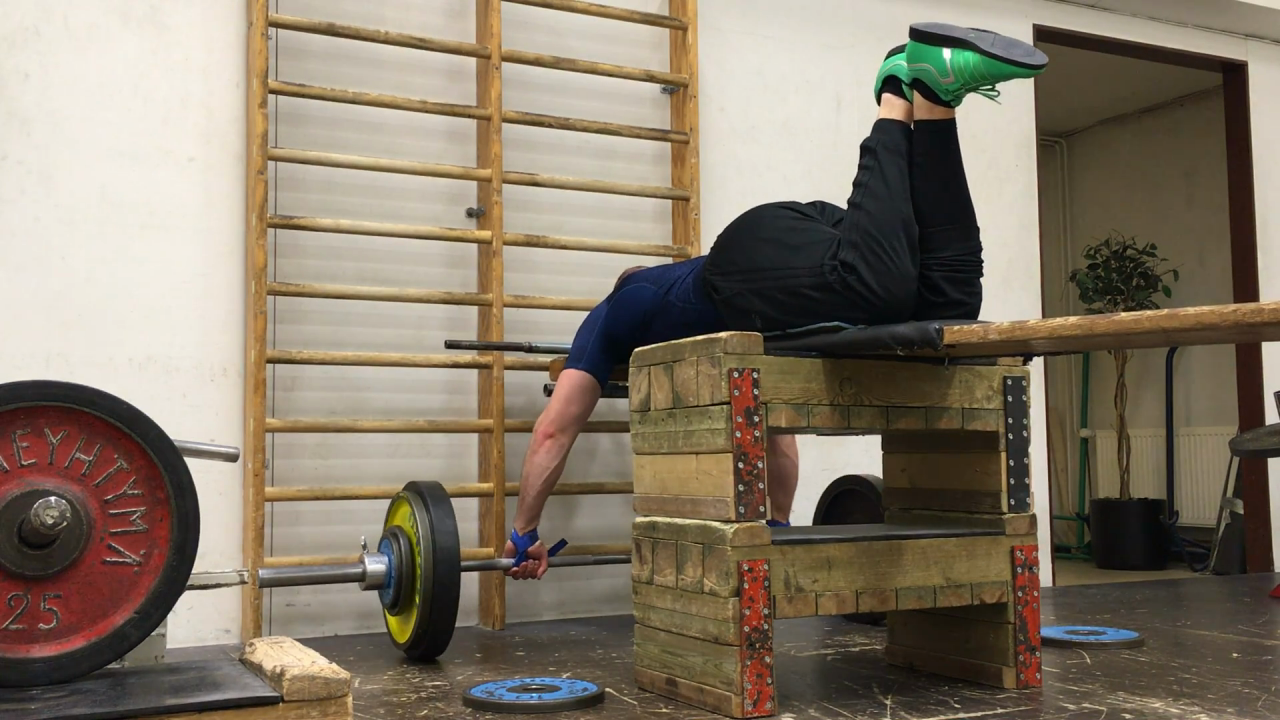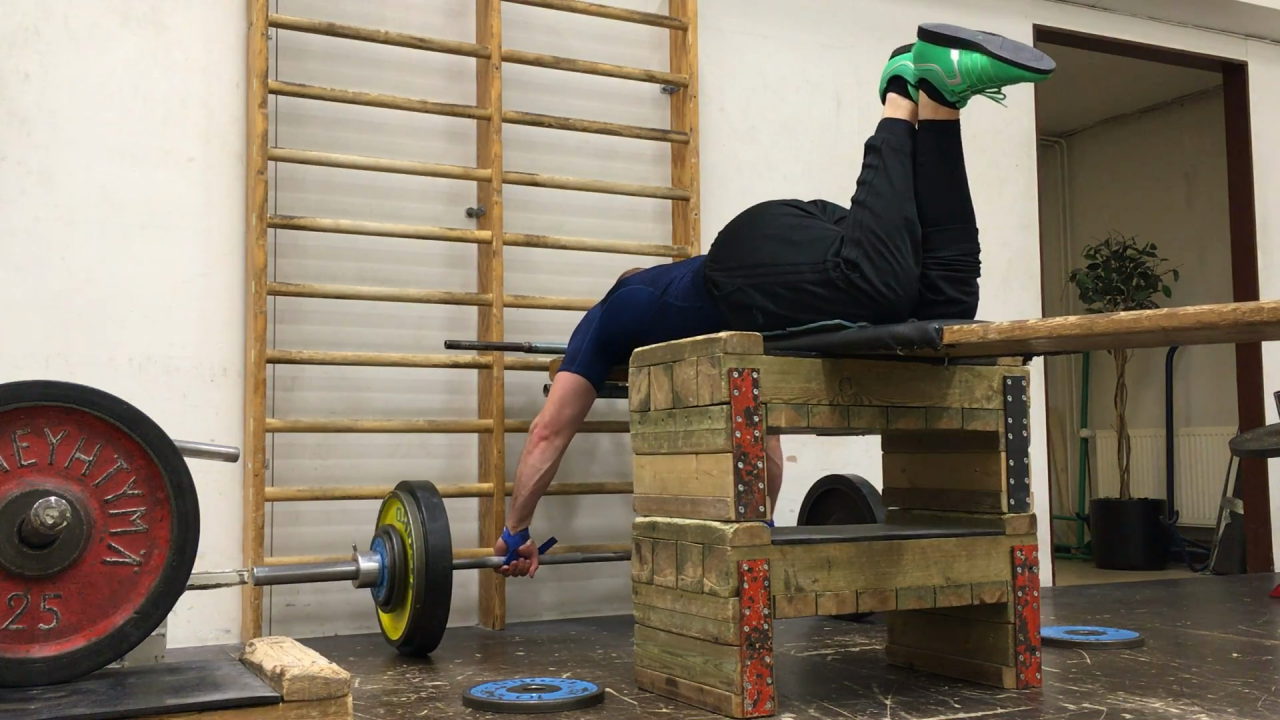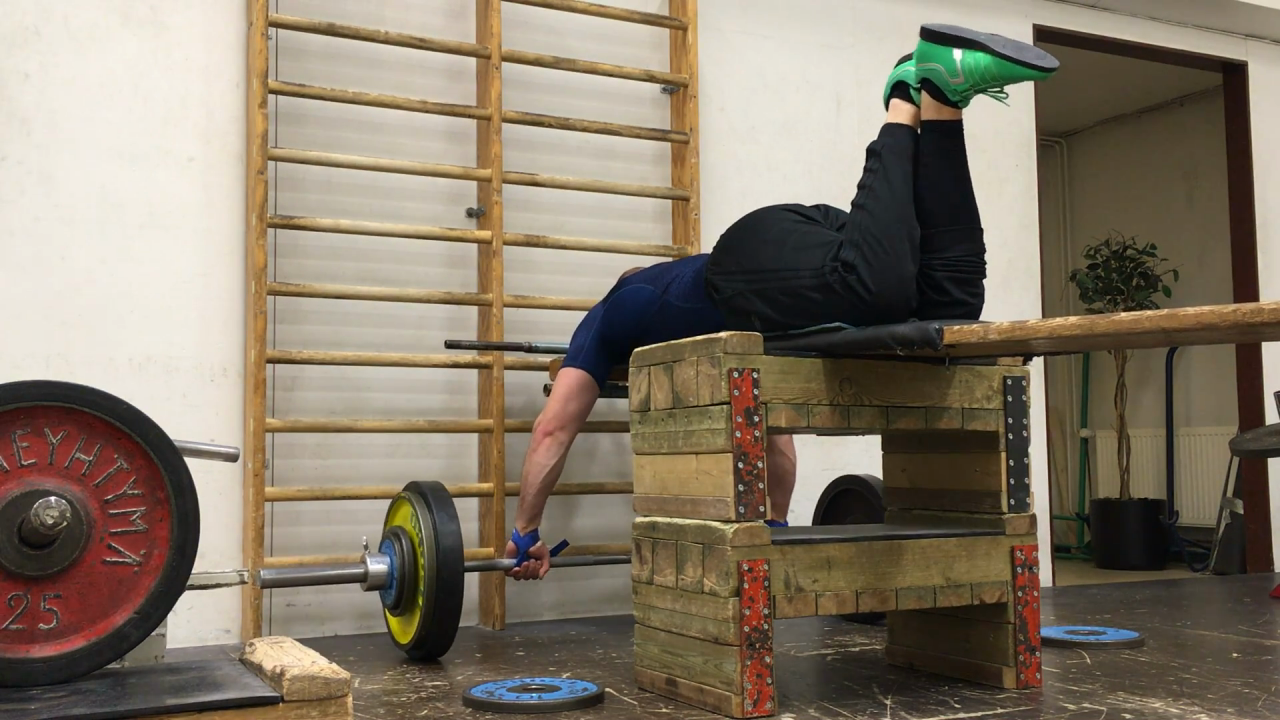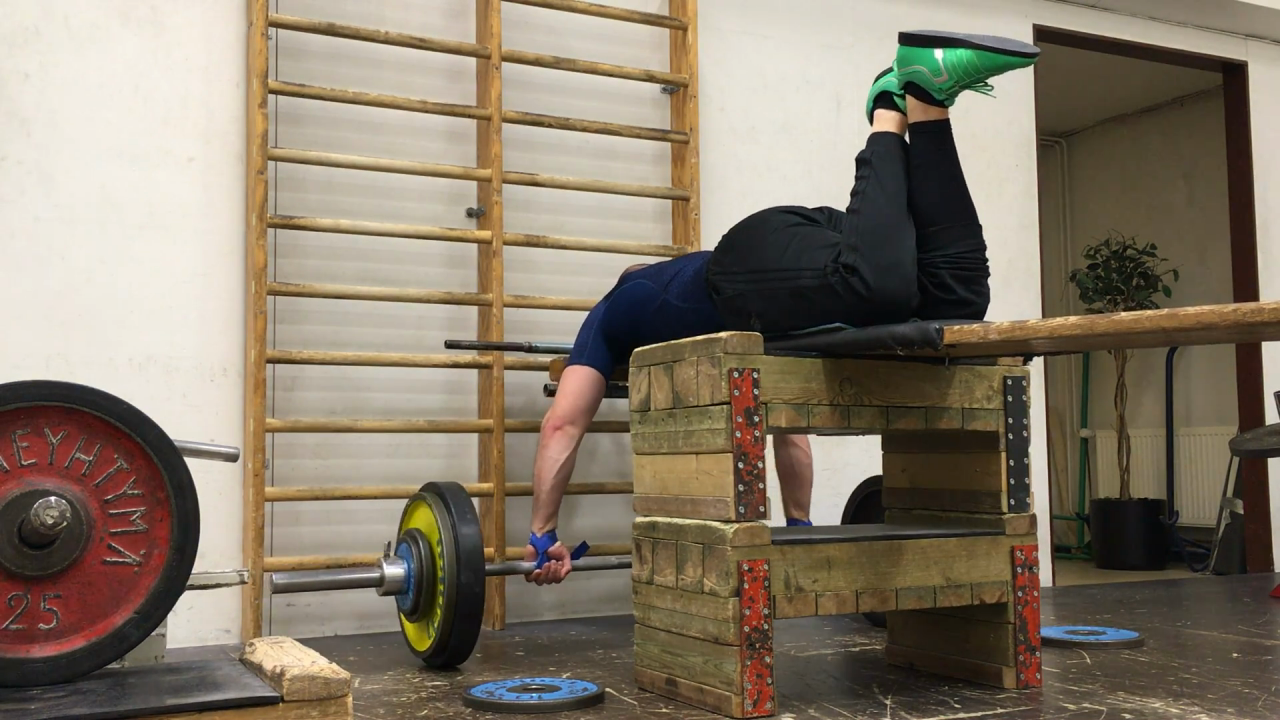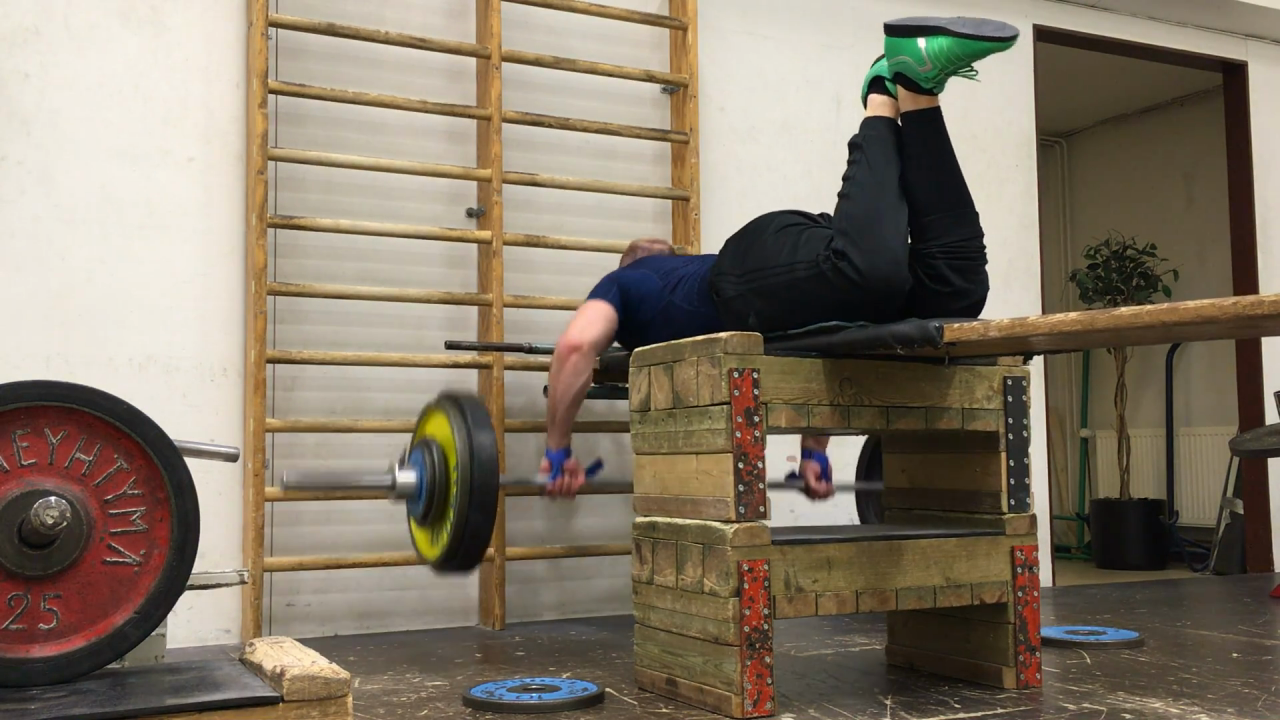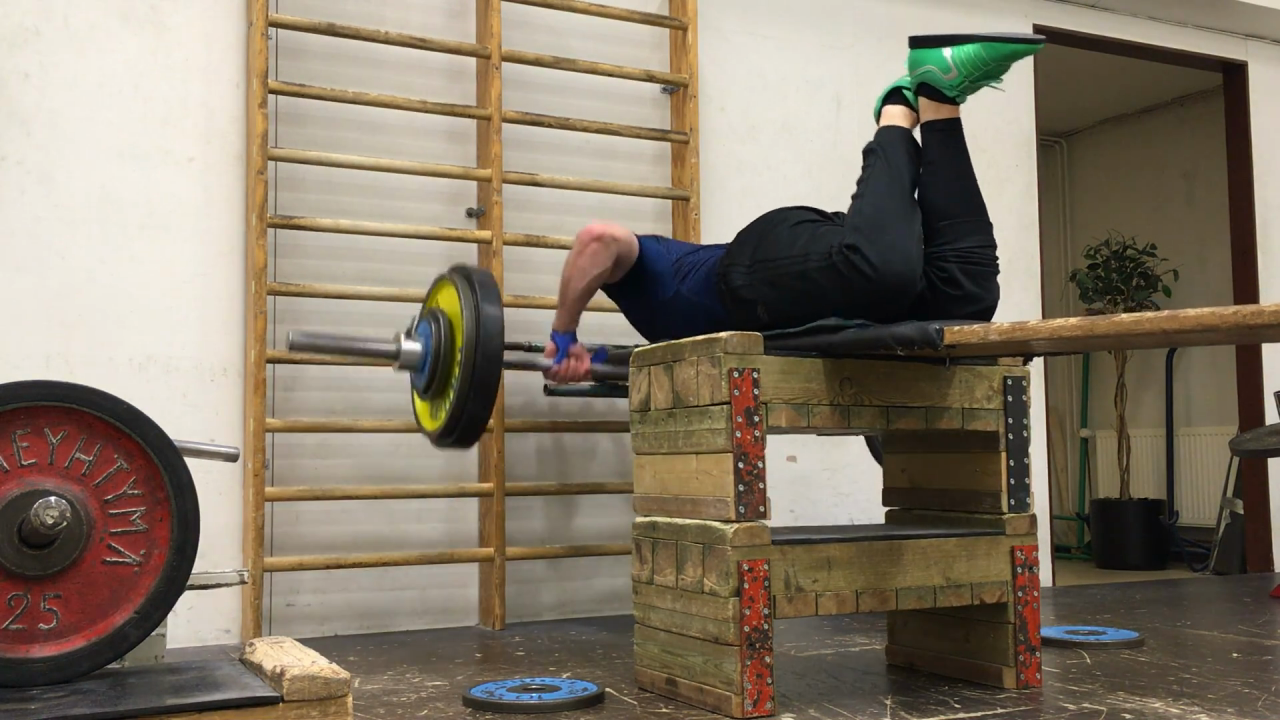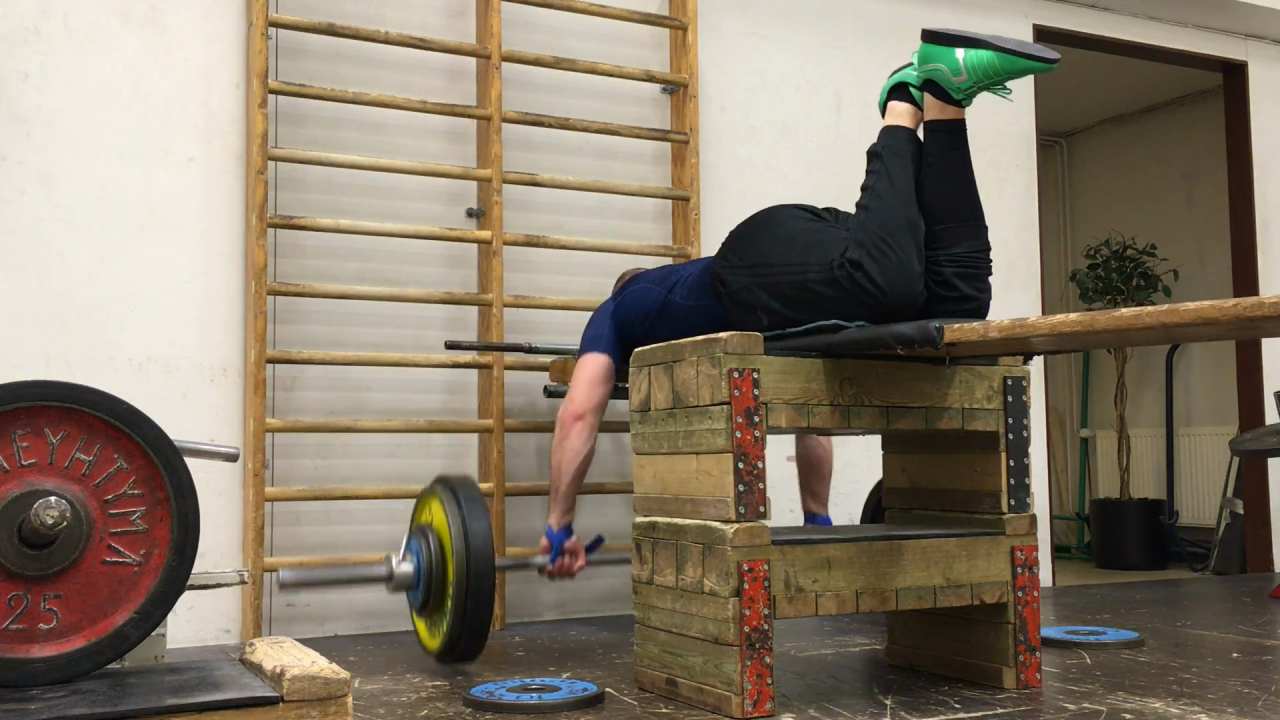
dt=0.4s
person 1, frame 1
left shoulder: (613, 317)
left elbow: (554, 430)
right elbow: (777, 430)
left wrist: (525, 535)
right wrist: (779, 527)
left hip: (757, 262)
right hip: (804, 242)
left knee: (879, 287)
right knee: (950, 304)
left ankle: (898, 102)
right ankle: (928, 93)
person 1, frame 2
left shoulder: (607, 321)
left elbow: (549, 432)
right elbow: (762, 431)
left wrist: (516, 533)
left hip: (753, 260)
right hip: (804, 240)
left knee: (881, 284)
right knee: (945, 305)
left ankle: (903, 102)
right ankle: (933, 95)
person 1, frame 3
left shoulder: (610, 317)
left elbow: (553, 429)
right elbow: (773, 426)
left wrist: (526, 534)
right wrist: (777, 525)
left hip: (756, 265)
right hip: (802, 246)
left knee: (875, 287)
right knee: (951, 305)
left ankle: (905, 106)
right ankle: (936, 93)
person 1, frame 4
left shoulder: (612, 316)
right shoulder: (690, 324)
left elbow: (562, 424)
right elbow: (787, 425)
left wrist: (544, 534)
right wrist: (799, 524)
left hip: (754, 266)
left knee: (879, 285)
right knee: (957, 299)
left ankle: (889, 115)
right ankle: (922, 98)
person 1, frame 5
left shoulder: (621, 286)
left elbow: (575, 346)
left wrist: (558, 453)
right wrist: (814, 452)
left hip: (756, 276)
left knee: (870, 270)
right knee: (958, 287)
left ankle: (882, 100)
right ankle: (913, 89)
person 1, frame 6
left shoulder: (636, 269)
left elbow: (599, 239)
left wrist: (563, 336)
left hip: (762, 271)
right knee: (968, 292)
left ankle: (897, 112)
right ankle: (936, 95)
person 1, frame 7
left shoulder: (617, 313)
left elbow: (579, 414)
left wrist: (559, 528)
right wrist: (816, 516)
left hip: (761, 265)
left knee: (883, 282)
right knee: (958, 296)
left ankle: (904, 103)
right ankle: (939, 93)
